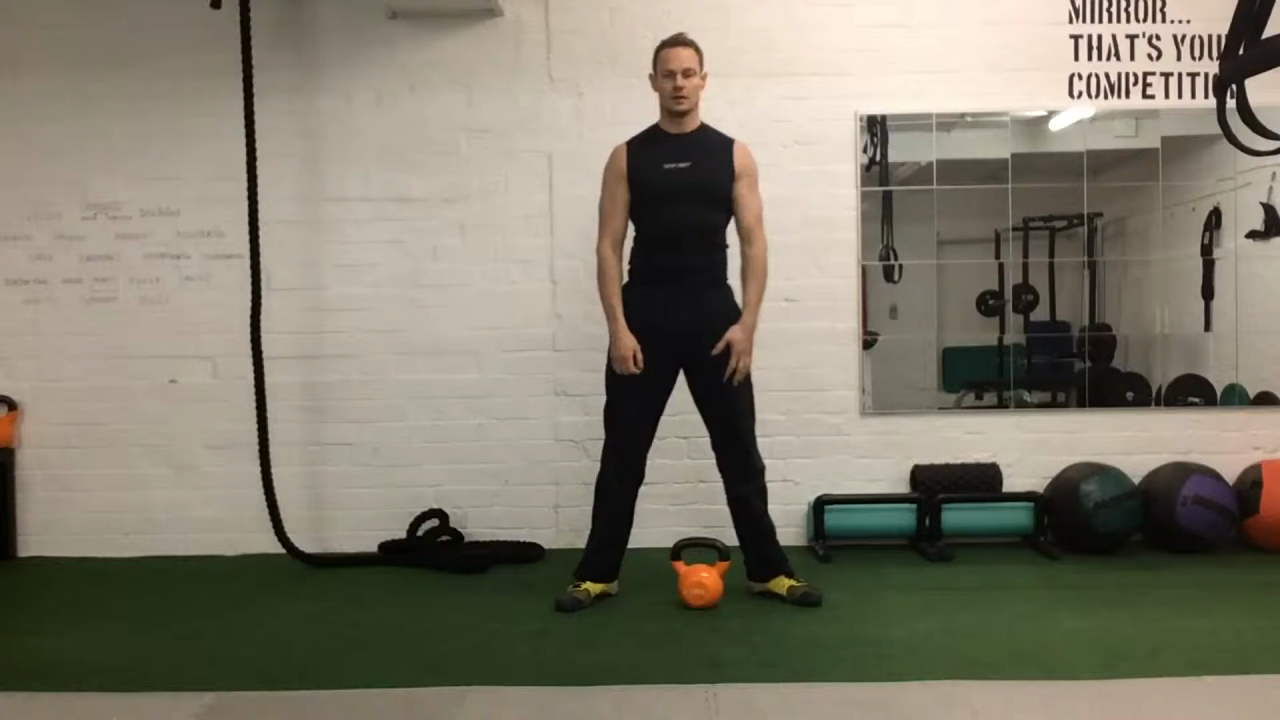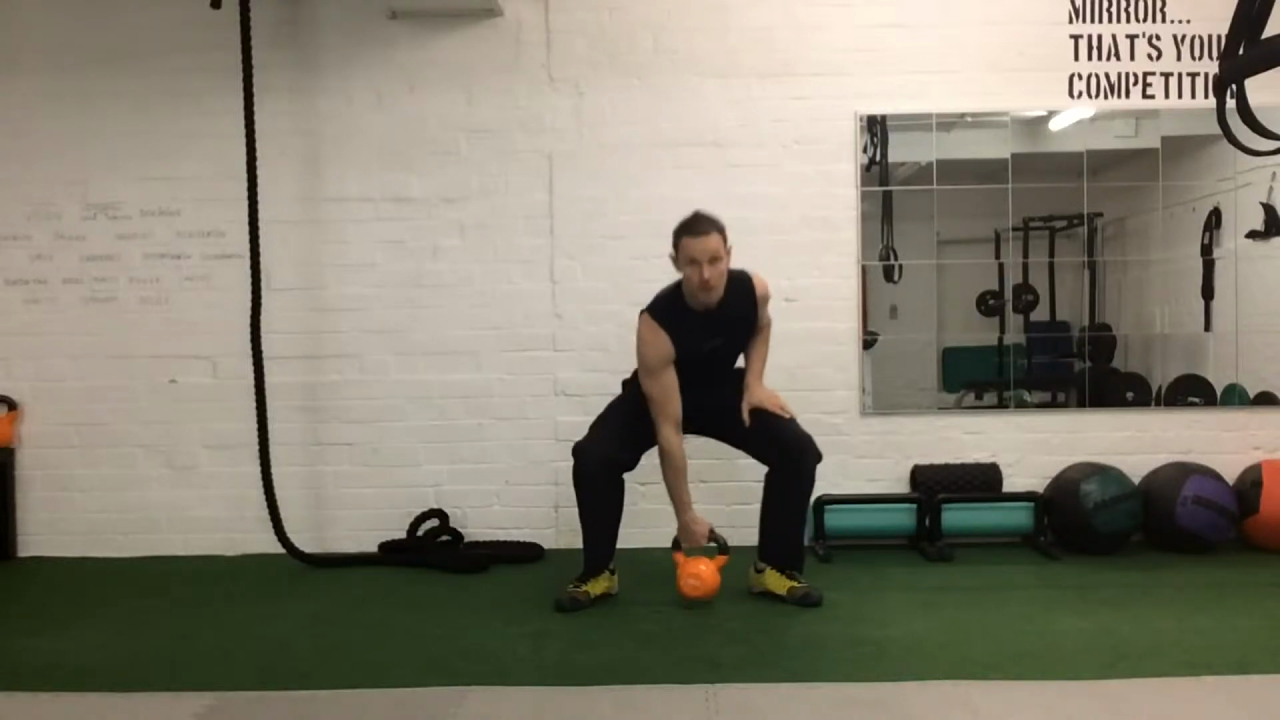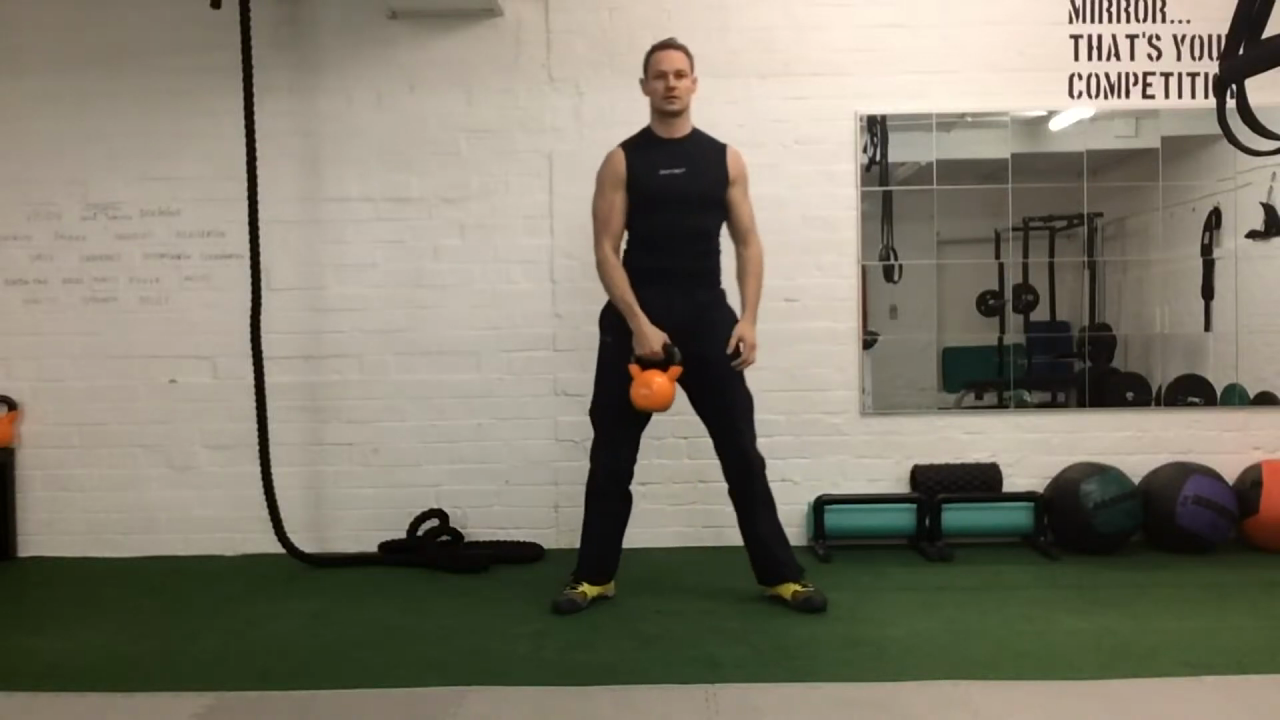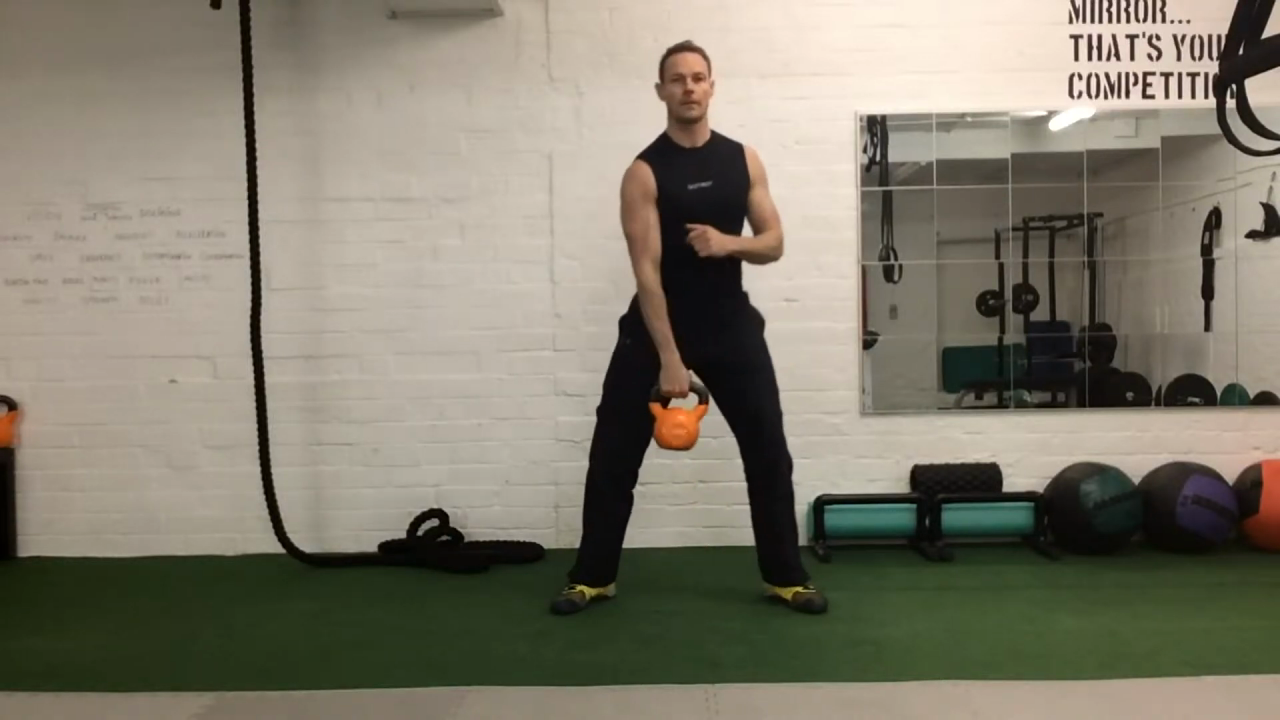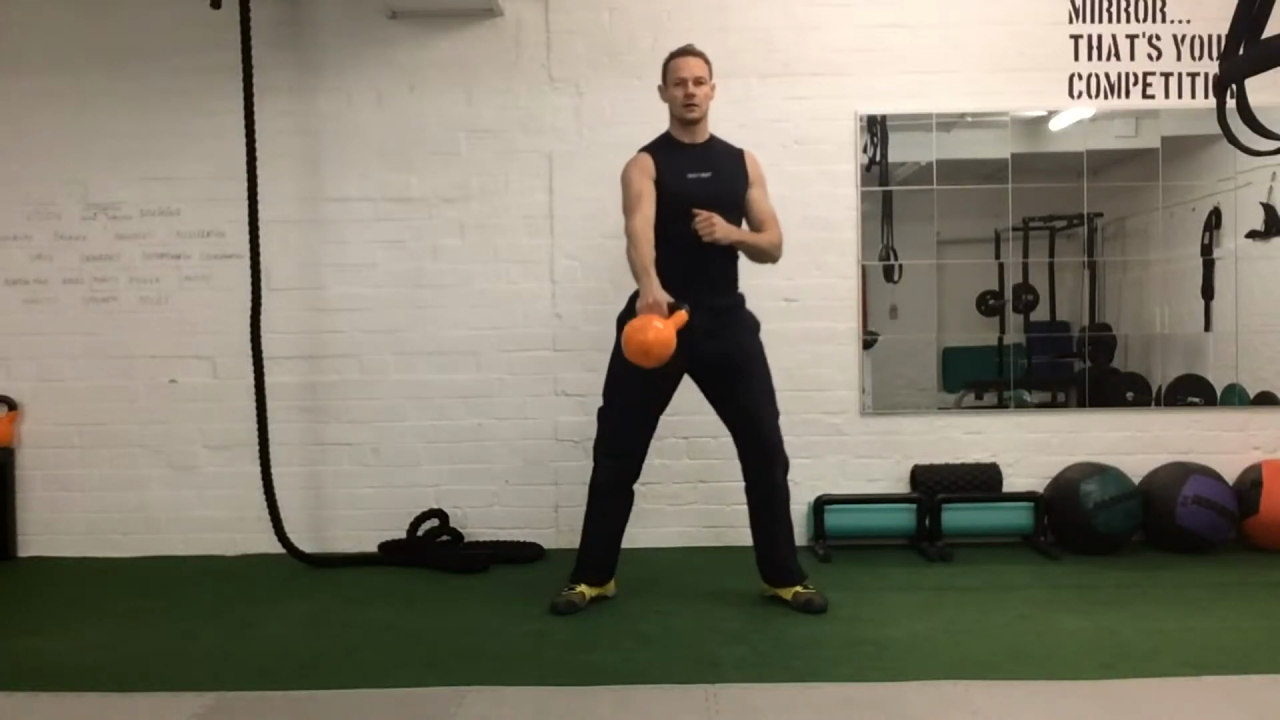
dt=1s
person 1, frame 1
left shoulder: (733, 155)
right shoulder: (627, 157)
left elbow: (754, 243)
right elbow: (608, 247)
left wrist: (747, 323)
right wrist: (618, 326)
left hip: (715, 318)
right hip: (645, 320)
left knee: (739, 452)
right knee: (623, 454)
left ankle: (767, 571)
right ankle: (597, 574)
person 1, frame 2
left shoulder: (753, 290)
right shoulder: (657, 325)
right elbow: (668, 433)
left wrist: (753, 383)
right wrist: (686, 516)
left hip: (724, 391)
right hip: (657, 396)
left knee: (798, 452)
right knee: (593, 459)
left ankle: (775, 568)
right ankle: (598, 573)
person 1, frame 3
left shoulder: (724, 158)
right shoulder: (622, 160)
left elbow: (747, 241)
right elbow: (606, 250)
left wrist: (748, 319)
right wrist: (639, 324)
left hip: (708, 317)
right hip: (636, 321)
left knee: (741, 452)
right knee: (611, 456)
left ankle: (780, 575)
right ankle: (594, 575)
person 1, frame 4
left shoulder: (743, 159)
right shoulder: (644, 172)
left elbow: (774, 243)
right elbow: (646, 270)
left wrist: (730, 242)
right wrist: (669, 360)
left hip: (730, 320)
right hip: (658, 322)
left knee: (769, 452)
right knee: (612, 454)
left ankle: (785, 576)
right ankle: (593, 577)
person 1, frame 5
left shoulder: (742, 161)
right shoulder: (645, 163)
left elbow: (773, 245)
right elbow: (638, 226)
left wrist: (734, 232)
right wrist: (648, 287)
left hip: (725, 323)
right hip: (656, 319)
left knee: (765, 451)
right knee: (616, 455)
left ankle: (783, 577)
right ankle: (593, 577)
